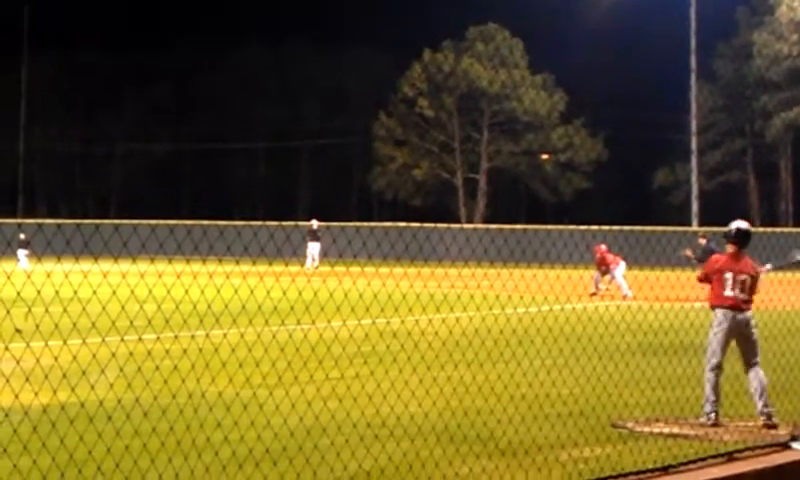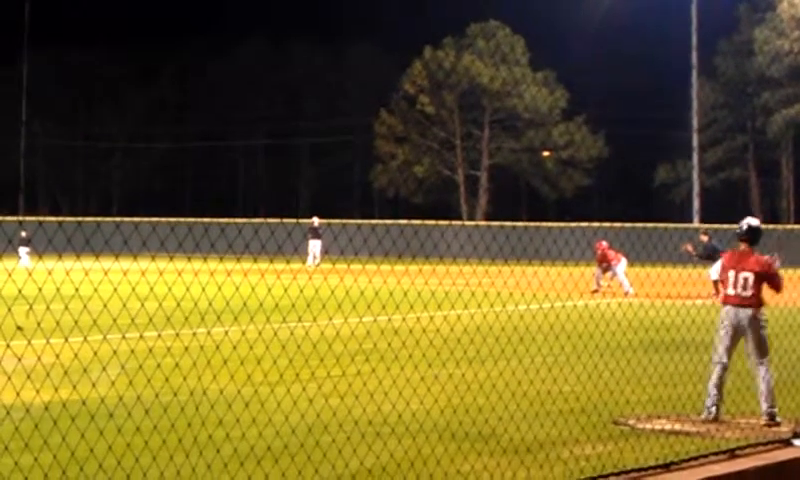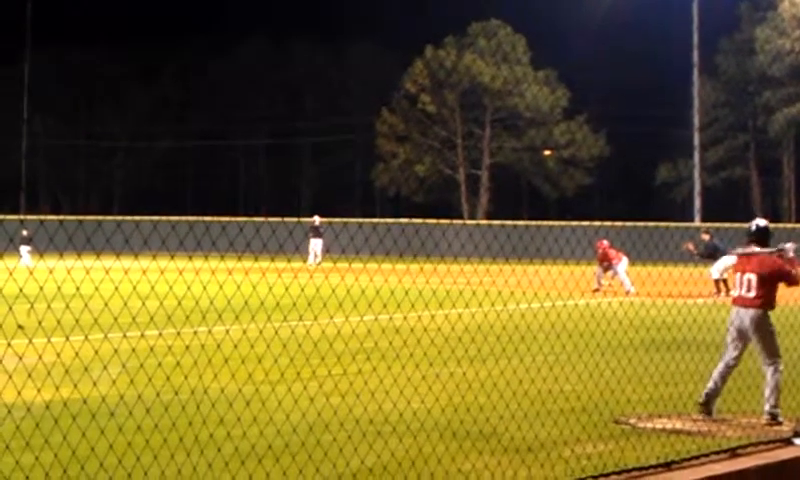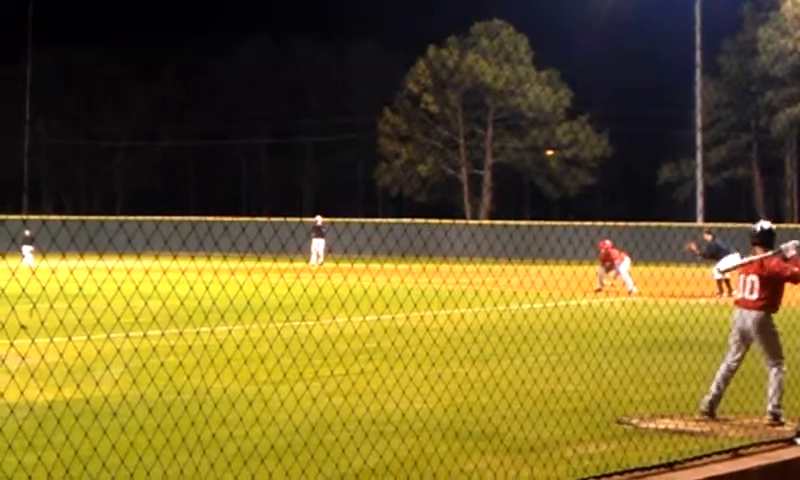
dt=0.2s
person 1, frame 1
left shoulder: (717, 260)
right shoulder: (753, 266)
left elbow: (702, 277)
right elbow: (752, 292)
left hip: (724, 317)
right hip: (746, 317)
left knee: (713, 366)
right knee: (753, 366)
left ankle: (711, 414)
right ankle: (766, 414)
person 1, frame 2
left shoulder: (726, 259)
right shoulder: (763, 262)
right elbow: (778, 287)
right wrist: (774, 267)
left hip: (730, 314)
right hip: (753, 315)
left knee: (721, 362)
right knee: (762, 364)
left ankle: (711, 409)
right ankle: (769, 413)
person 1, frame 3
left shoulder: (740, 260)
right shoulder: (771, 262)
left wrist: (778, 257)
left hip: (737, 314)
right hip: (758, 316)
left knee: (728, 360)
right knee: (772, 364)
left ankle: (707, 398)
right ankle: (771, 413)
person 1, frame 4
left shoulder: (744, 263)
right shoulder: (774, 264)
left wrist: (783, 256)
left hip: (740, 316)
right hip: (760, 318)
left knee: (730, 362)
right knee: (776, 365)
left ankle: (709, 405)
right ankle: (774, 413)
